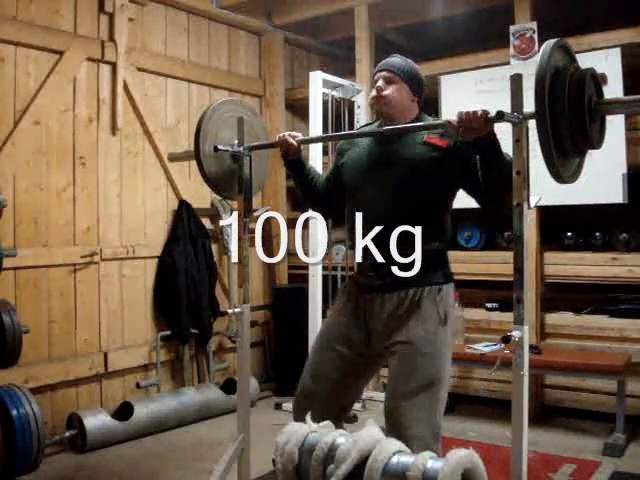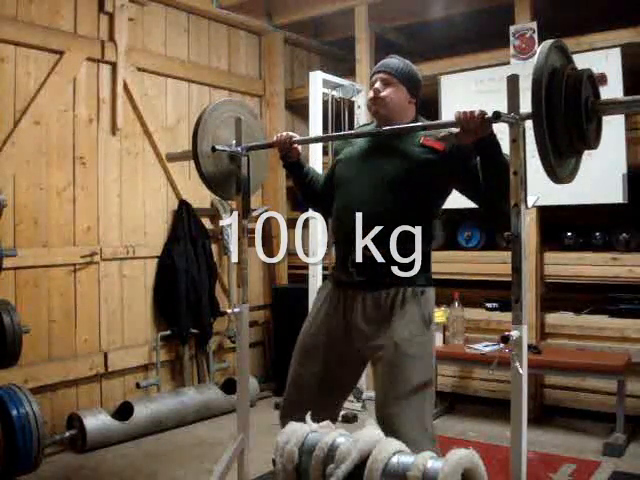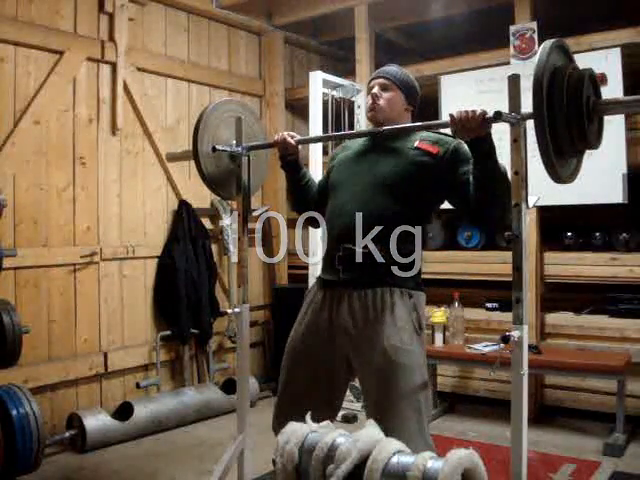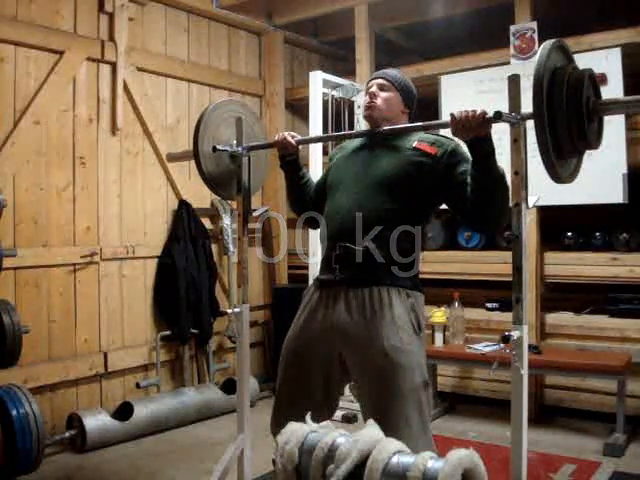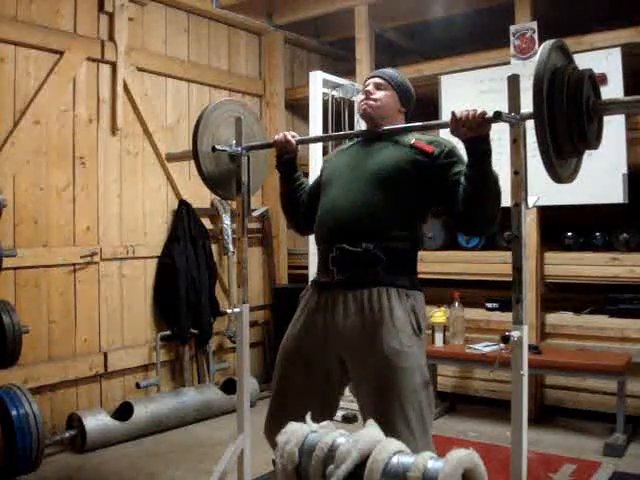
dt=0.3s
person 1, frame 1
left shoulder: (448, 138)
right shoulder: (354, 144)
left elbow: (500, 202)
right elbow: (327, 202)
left wrist: (484, 139)
right wrist: (294, 160)
left hip: (420, 295)
right hip: (360, 292)
left knee: (410, 422)
right knee: (312, 406)
person 1, frame 2
left shoulder: (443, 143)
right shoulder: (349, 144)
left elbow: (498, 200)
left wrist: (483, 141)
right wrist: (293, 162)
left hip: (399, 297)
right hip: (338, 293)
left knee: (403, 429)
right knee: (299, 419)
person 1, frame 3
left shoulder: (438, 148)
right shoulder: (347, 150)
left elbow: (491, 212)
right elbow: (314, 207)
left wrist: (480, 144)
right wrist: (291, 162)
left hip: (388, 300)
right hip: (325, 295)
left knee: (401, 437)
right knee: (293, 425)
person 1, frame 4
left shoulder: (435, 150)
right shoulder: (343, 154)
left elbow: (486, 216)
right elbow: (311, 210)
left wrist: (480, 146)
right wrist: (290, 163)
left hip: (386, 300)
right hip: (323, 295)
left knee: (402, 440)
right knee: (290, 424)
person 1, frame 5
left shoulder: (430, 151)
right shoulder: (339, 157)
left elbow: (477, 219)
right elbow: (304, 219)
left wrist: (477, 147)
right wrist: (287, 164)
left hip: (385, 301)
right hip: (321, 298)
left knee: (402, 442)
right knee: (285, 427)
